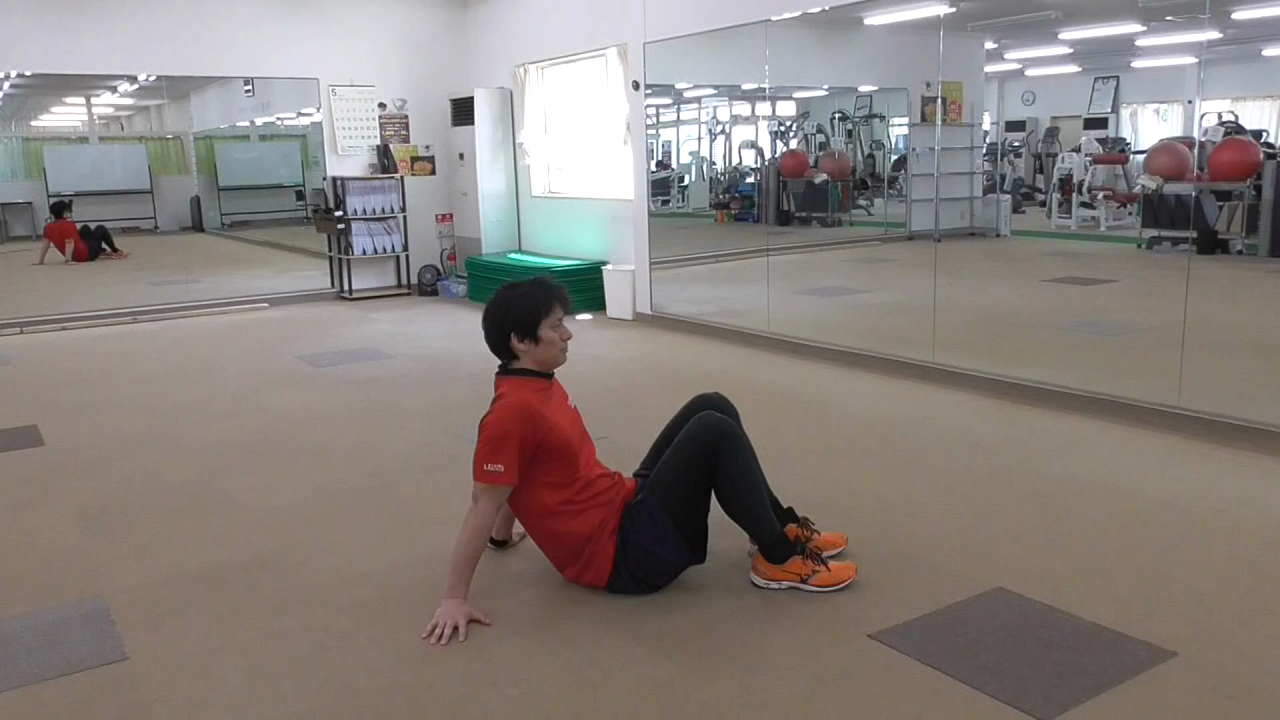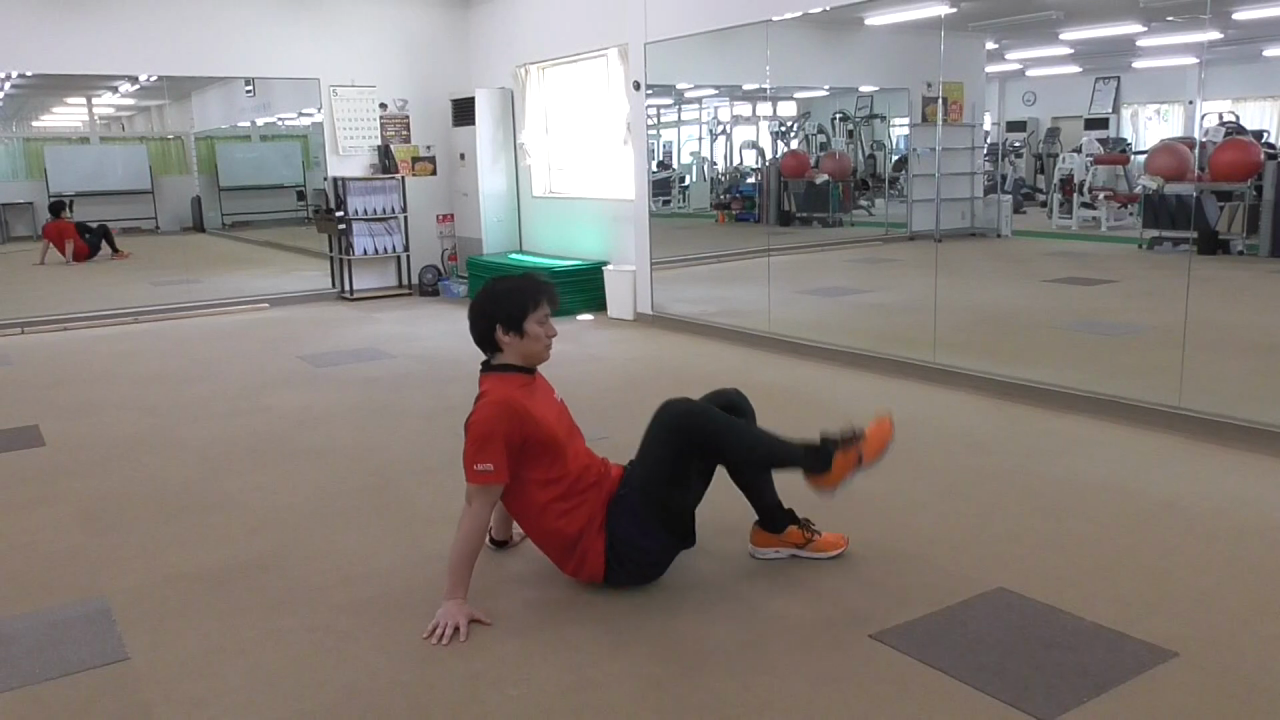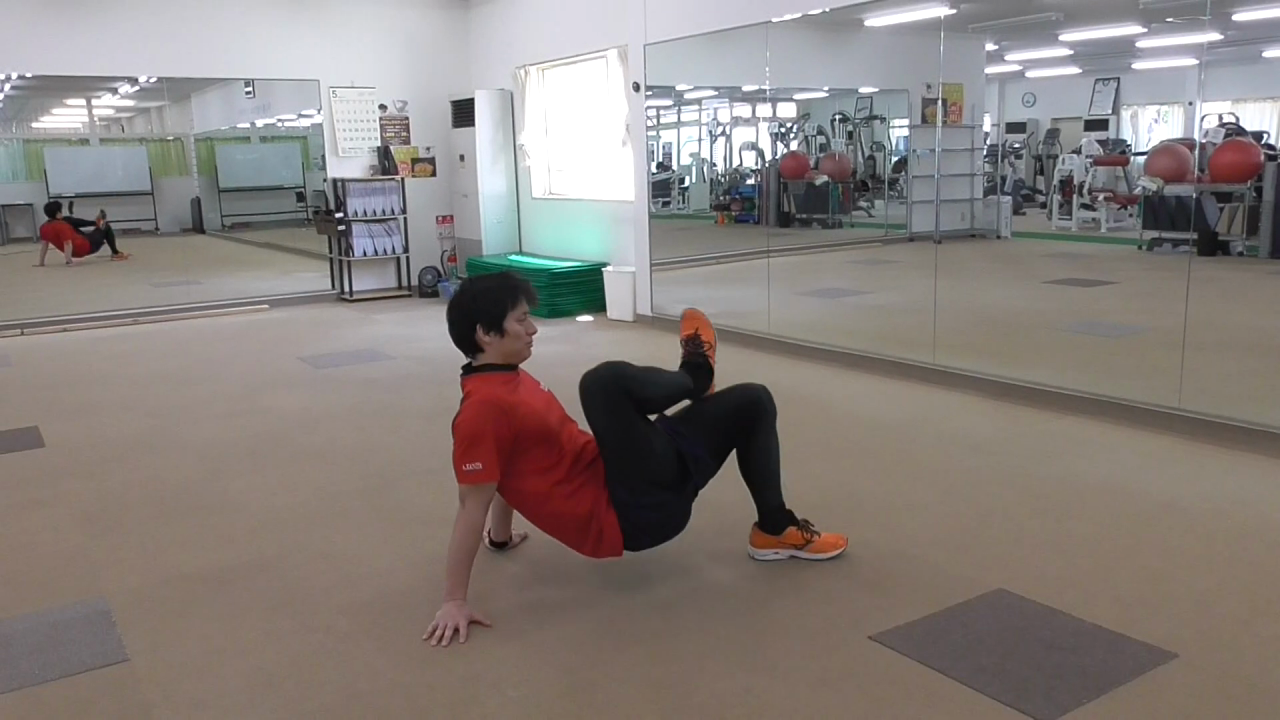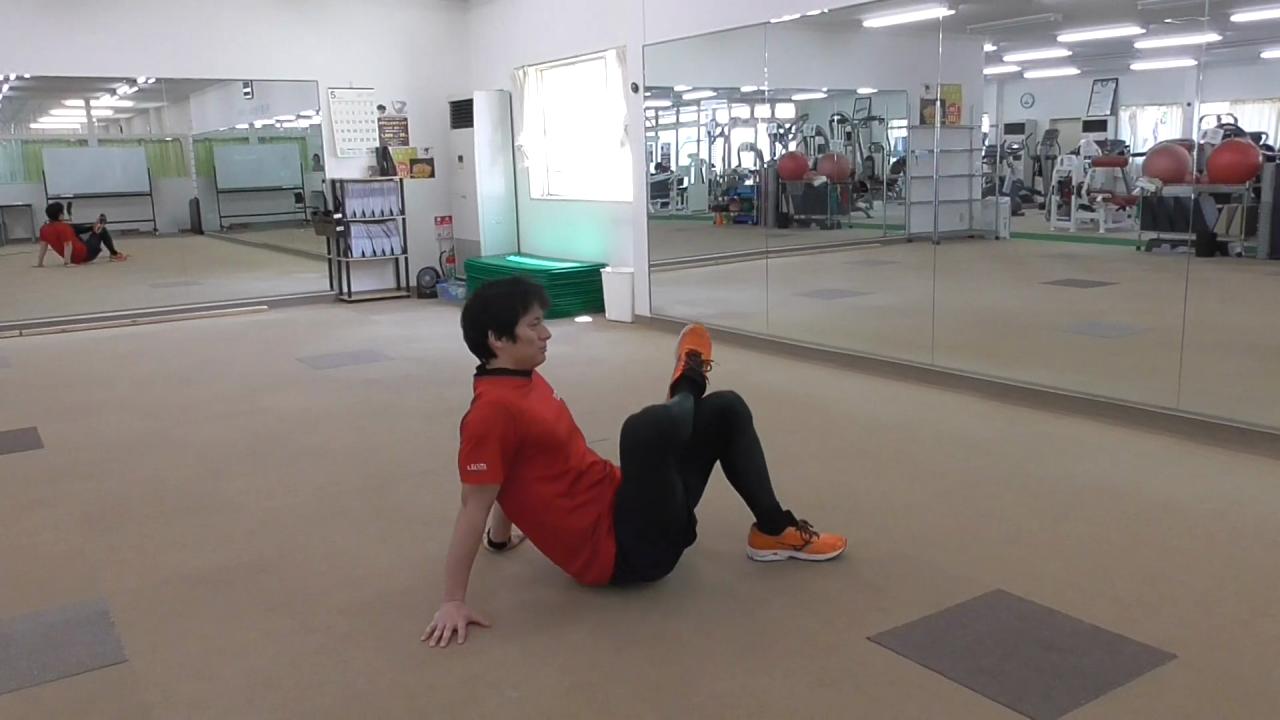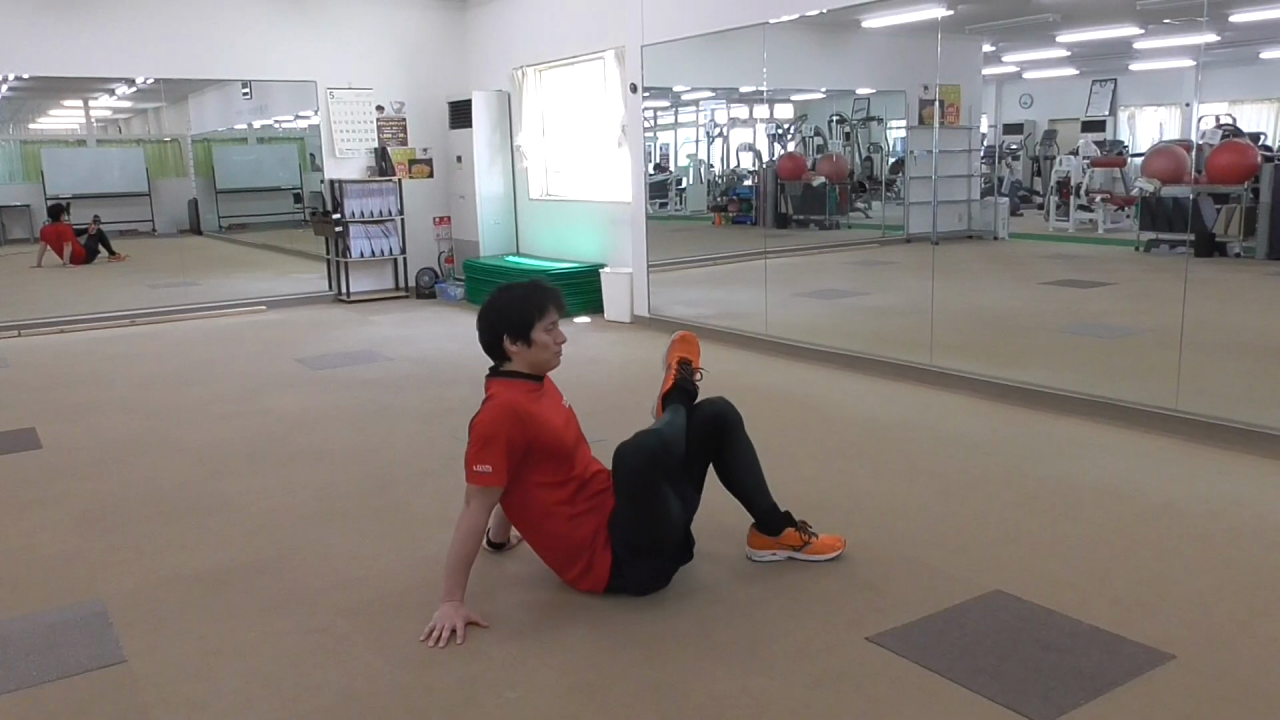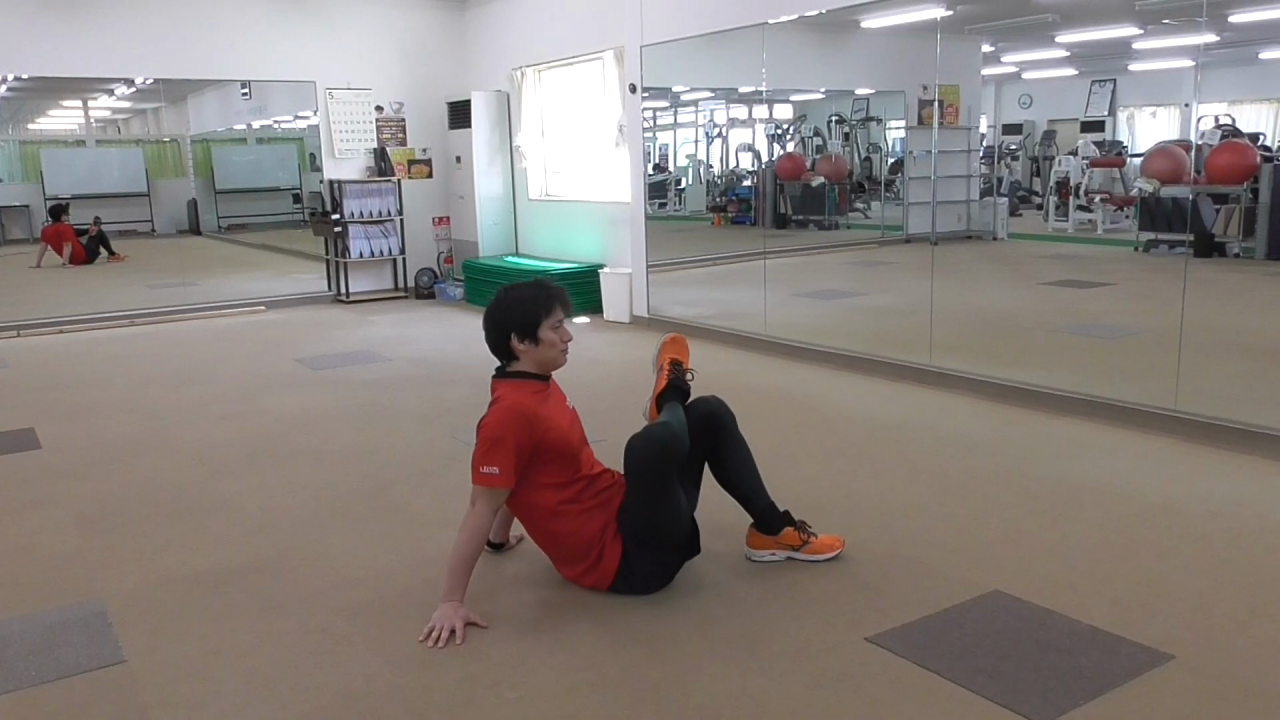
dt=0.5s
person 1, frame 1
left shoulder: (541, 384)
right shoulder: (514, 410)
left elbow: (519, 484)
right elbow: (485, 503)
left wrist: (504, 533)
right wrist: (455, 598)
left hip: (626, 508)
right hip: (624, 553)
left knee: (712, 408)
right knee: (714, 432)
left ankle: (778, 525)
right ankle: (780, 560)
person 1, frame 2
left shoulder: (526, 381)
right shoulder: (499, 407)
left elbow: (519, 476)
right elbow: (477, 503)
left wrist: (503, 534)
right wrist: (455, 600)
left hip: (619, 498)
right hip: (616, 546)
left knee: (729, 404)
right knee: (679, 416)
left ankle: (775, 528)
right ankle: (816, 459)
person 1, frame 3
left shoulder: (508, 379)
right shoulder: (483, 406)
left elbow: (514, 469)
right elbow: (473, 502)
left wrist: (502, 536)
right wrist: (454, 601)
left hip: (621, 480)
right hip: (625, 511)
left knee: (753, 401)
right knee: (607, 380)
left ankle: (775, 529)
right ankle: (694, 376)
person 1, frame 4
left shoulder: (524, 381)
right shoulder: (493, 409)
left elbow: (519, 474)
right elbow: (474, 504)
left wrist: (501, 536)
right wrist: (453, 601)
left hip: (617, 504)
right hip: (623, 546)
left knee: (728, 410)
right knee: (649, 427)
left ankle: (774, 530)
right ankle: (686, 393)
person 1, frame 5
left shoulder: (535, 383)
right shoulder: (503, 411)
left elbow: (518, 481)
right elbow: (476, 504)
left wrist: (500, 536)
right wrist: (452, 601)
left hip: (619, 514)
right hip: (618, 558)
left knee: (718, 416)
right knee: (641, 451)
left ankle: (773, 531)
right ankle: (676, 401)
person 1, frame 6
left shoulder: (538, 384)
right shoulder: (511, 412)
left elbow: (522, 480)
right elbow: (483, 505)
left wrist: (500, 538)
right wrist: (451, 602)
left hip: (621, 514)
right hip: (624, 557)
left knee: (711, 414)
right knee: (654, 443)
left ankle: (772, 531)
right ankle: (670, 402)
